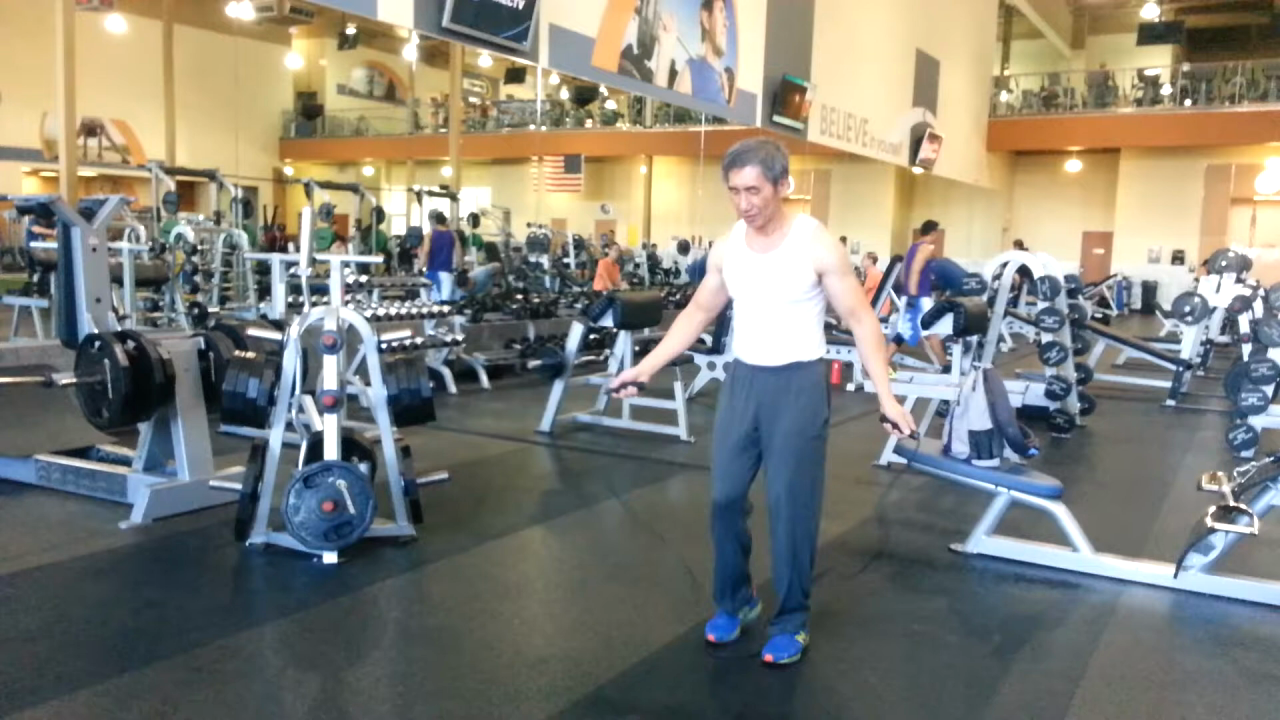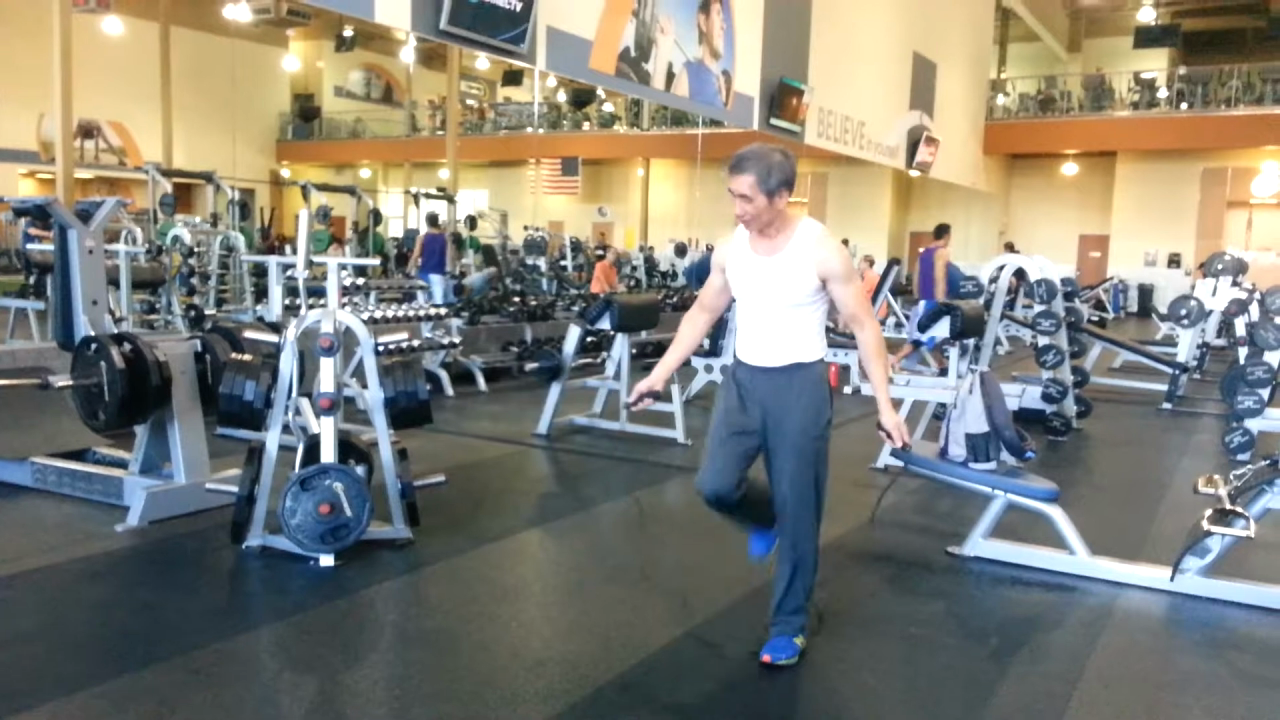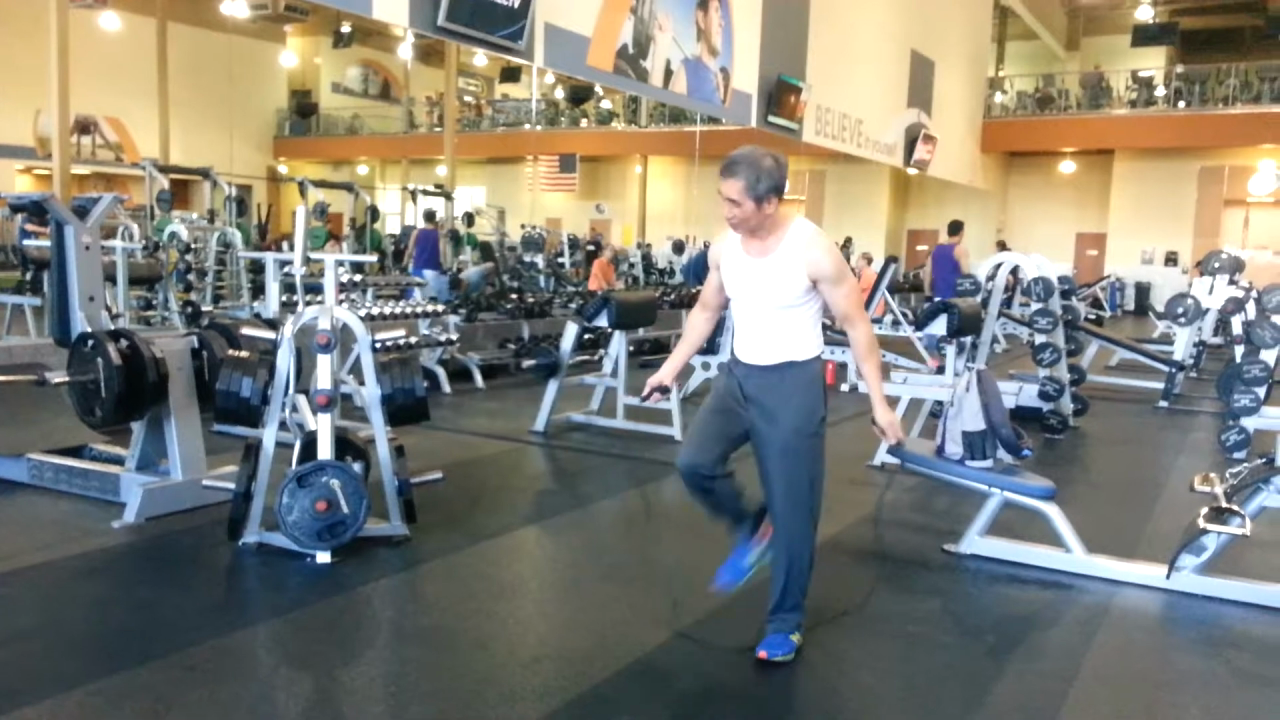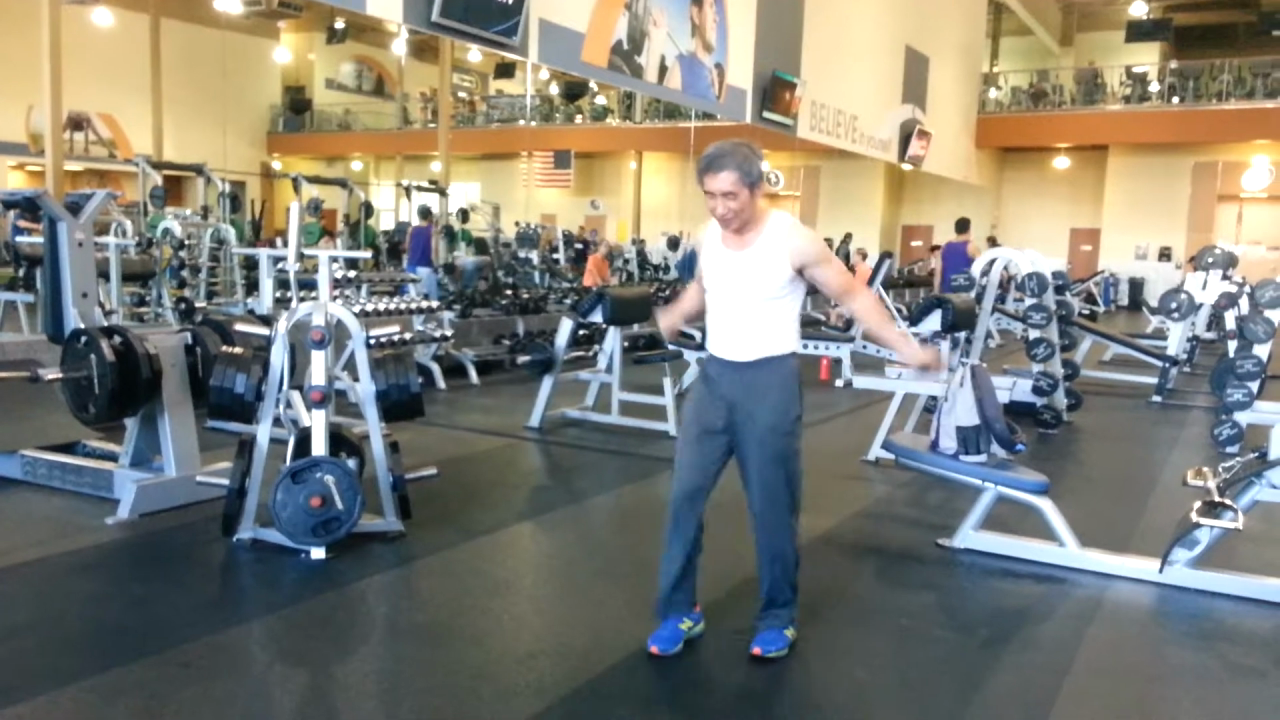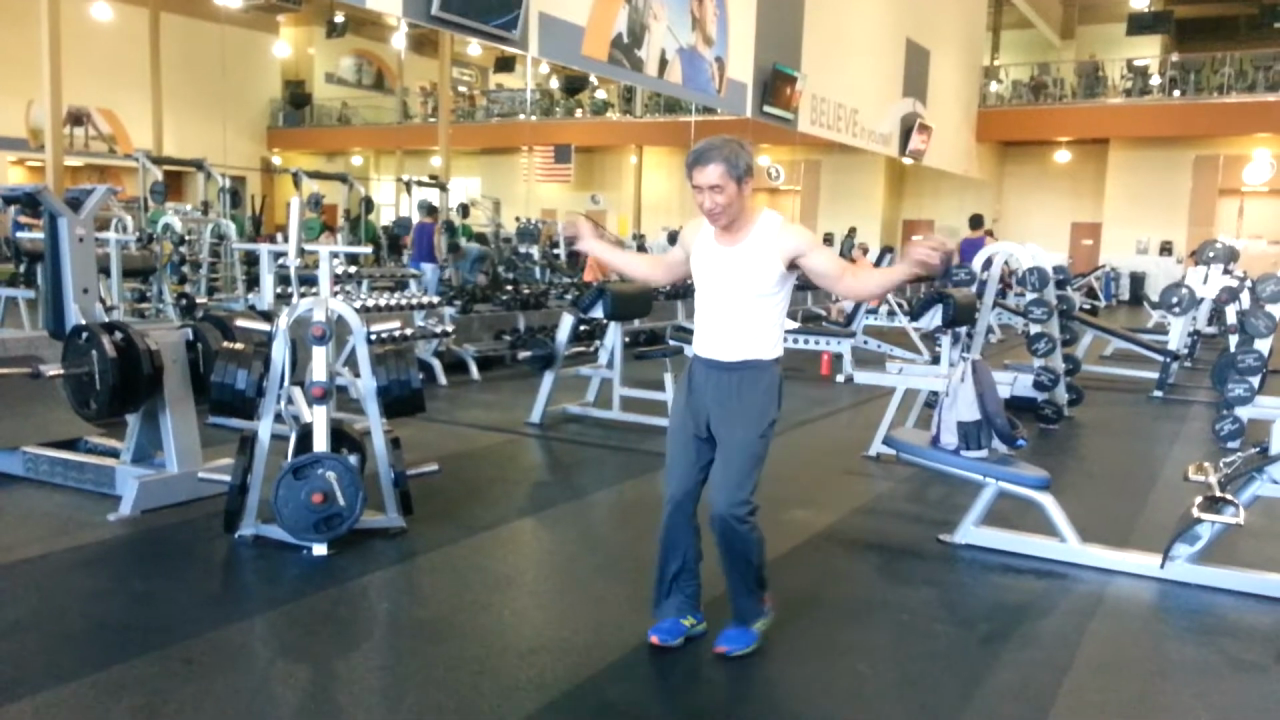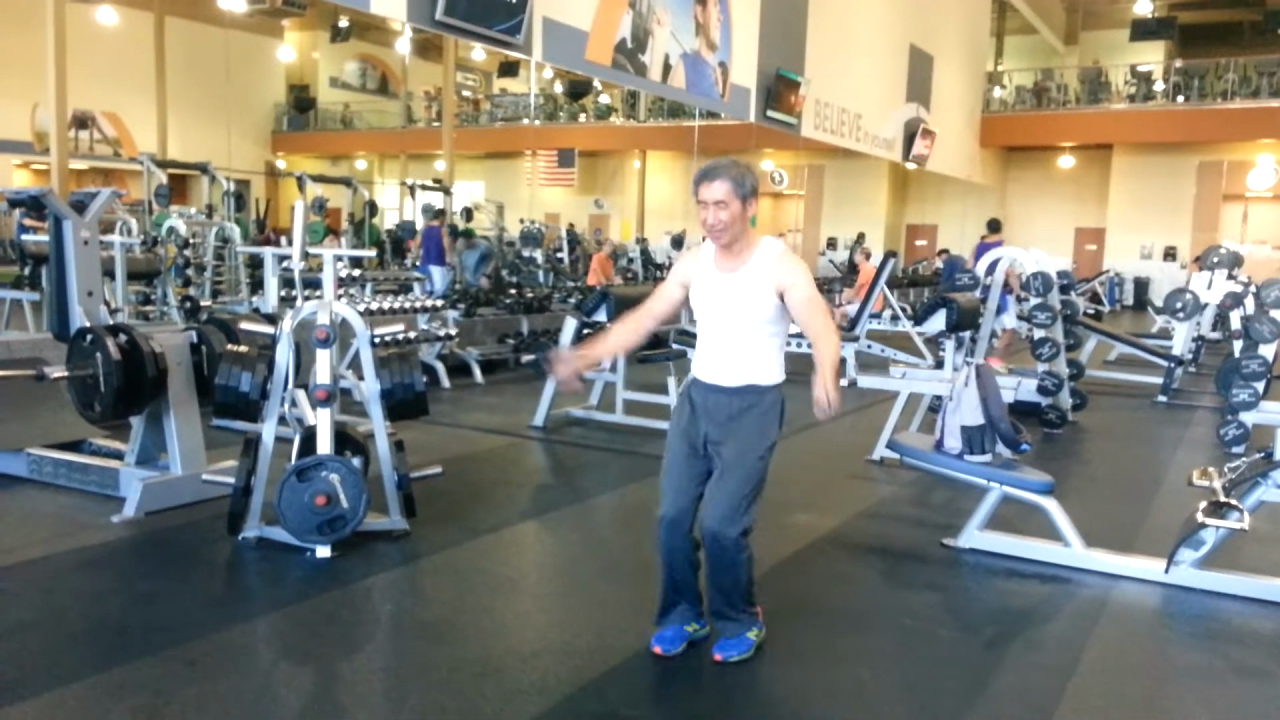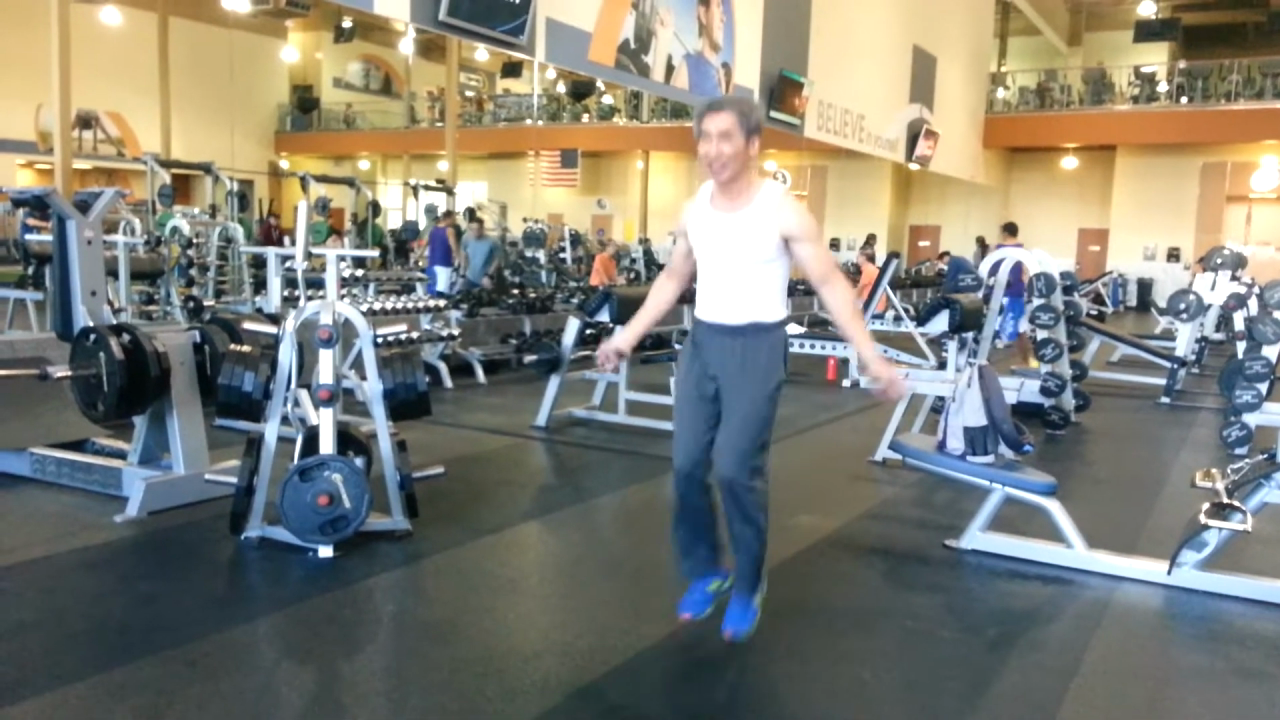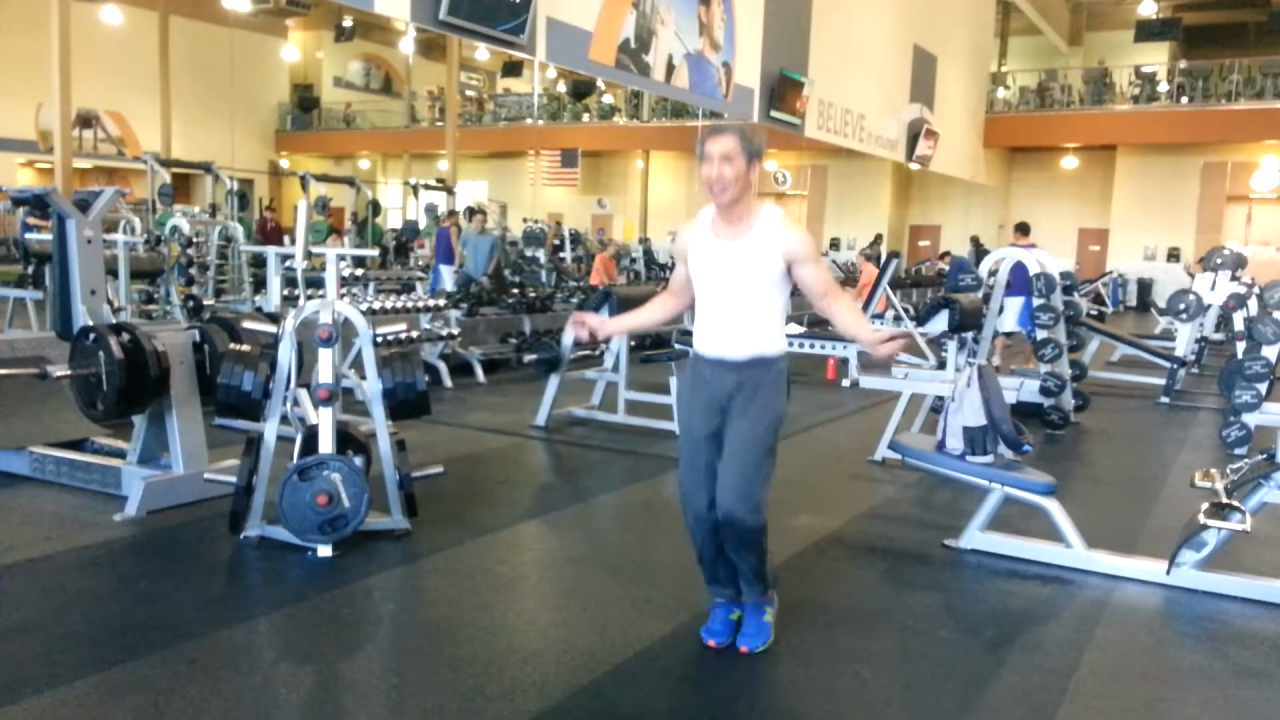
dt=0.2s
person 1, frame 1
left shoulder: (818, 245)
right shoulder: (726, 247)
left elbow: (860, 319)
right elbow: (698, 313)
left wrist: (886, 396)
right wrist: (647, 366)
left hip: (798, 384)
right hip: (742, 380)
left knee: (792, 508)
right knee: (726, 499)
left ankle: (790, 622)
right ankle: (734, 601)
person 1, frame 2
left shoulder: (822, 249)
right shoulder: (730, 248)
left elbow: (863, 325)
right elbow: (702, 312)
left wrist: (884, 404)
right wrist: (660, 373)
left hip: (799, 384)
right hip: (743, 379)
left knee: (798, 510)
right knee: (714, 484)
left ankle: (788, 625)
right ankle: (764, 515)
person 1, frame 3
left shoulder: (814, 251)
right shoulder: (723, 247)
left elbow: (854, 323)
right elbow: (707, 308)
left wrist: (878, 400)
right wrist: (673, 364)
left hip: (791, 381)
right hip: (738, 376)
left knee: (794, 508)
right knee: (694, 462)
left ankle: (785, 622)
right ankle: (753, 527)
person 1, frame 4
left shoulder: (794, 241)
right shoulder: (706, 236)
left elbow: (851, 295)
left wrist: (905, 348)
right wrist: (676, 314)
left hip: (768, 377)
right hip: (712, 375)
left knee: (772, 506)
right knee: (685, 491)
left ankle: (778, 616)
right ankle: (680, 611)
person 1, frame 5
left shoulder: (786, 237)
right shoulder: (696, 235)
left elbow: (850, 283)
right elbow: (659, 271)
left wrist: (908, 266)
right wrist: (595, 249)
left hip: (753, 381)
right hip: (701, 376)
left knee: (726, 506)
right knee: (676, 498)
left ankle: (751, 606)
right ankle: (679, 608)
person 1, frame 6
left shoulder: (783, 266)
right shoulder: (693, 261)
left elbow: (821, 330)
right elbow: (647, 317)
left wrist: (826, 374)
right wrist: (588, 354)
left hip: (753, 405)
right hip: (698, 398)
left knee: (720, 524)
right knee: (672, 516)
left ankle: (741, 621)
right ankle: (684, 613)
person 1, frame 7
left shoulder: (784, 211)
right shoulder: (693, 209)
left elbow: (829, 284)
right elbow: (672, 280)
left wrist: (868, 354)
right wrist: (630, 333)
left hip: (757, 346)
right hip: (702, 343)
left knee: (736, 468)
right knee: (687, 463)
left ankle: (746, 582)
right ankle: (703, 573)
person 1, frame 8
left shoulder: (786, 236)
right shoulder: (692, 235)
left elbow: (832, 297)
left wrist: (868, 336)
right wrist: (614, 325)
left hip: (759, 377)
right hip: (703, 374)
left knee: (735, 504)
right knee: (697, 504)
left ankle: (756, 596)
right ankle: (725, 598)
